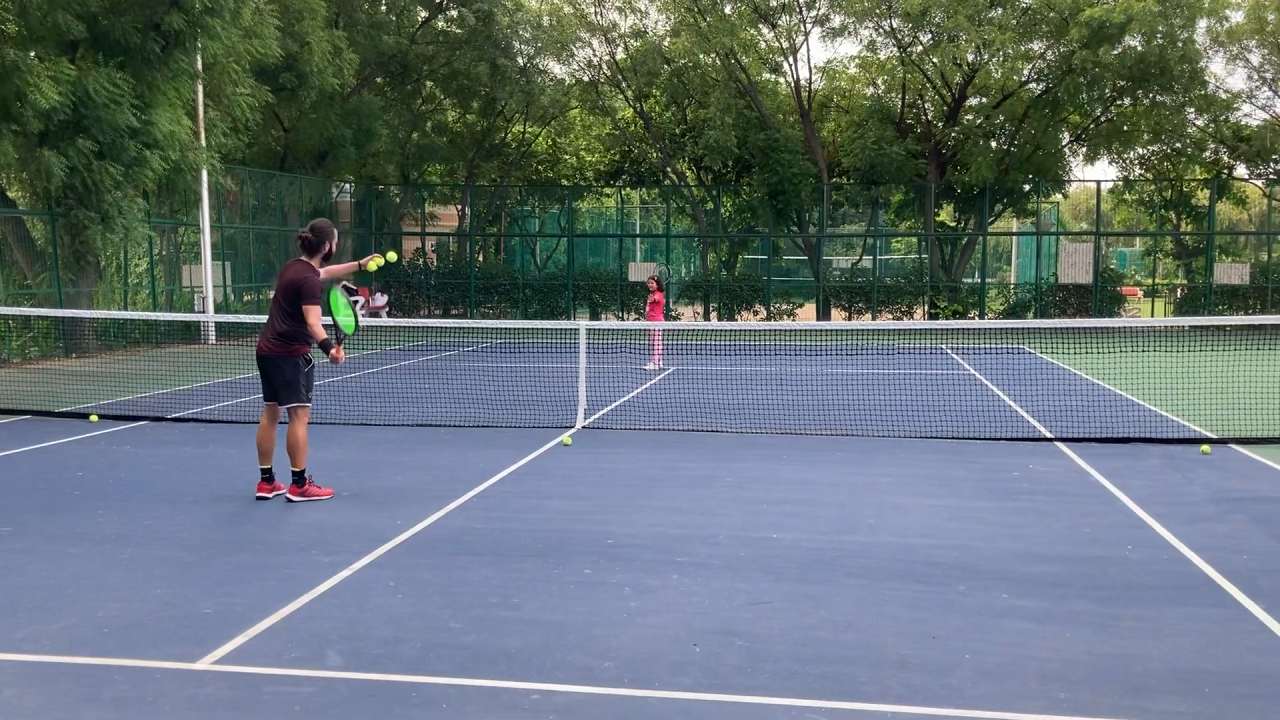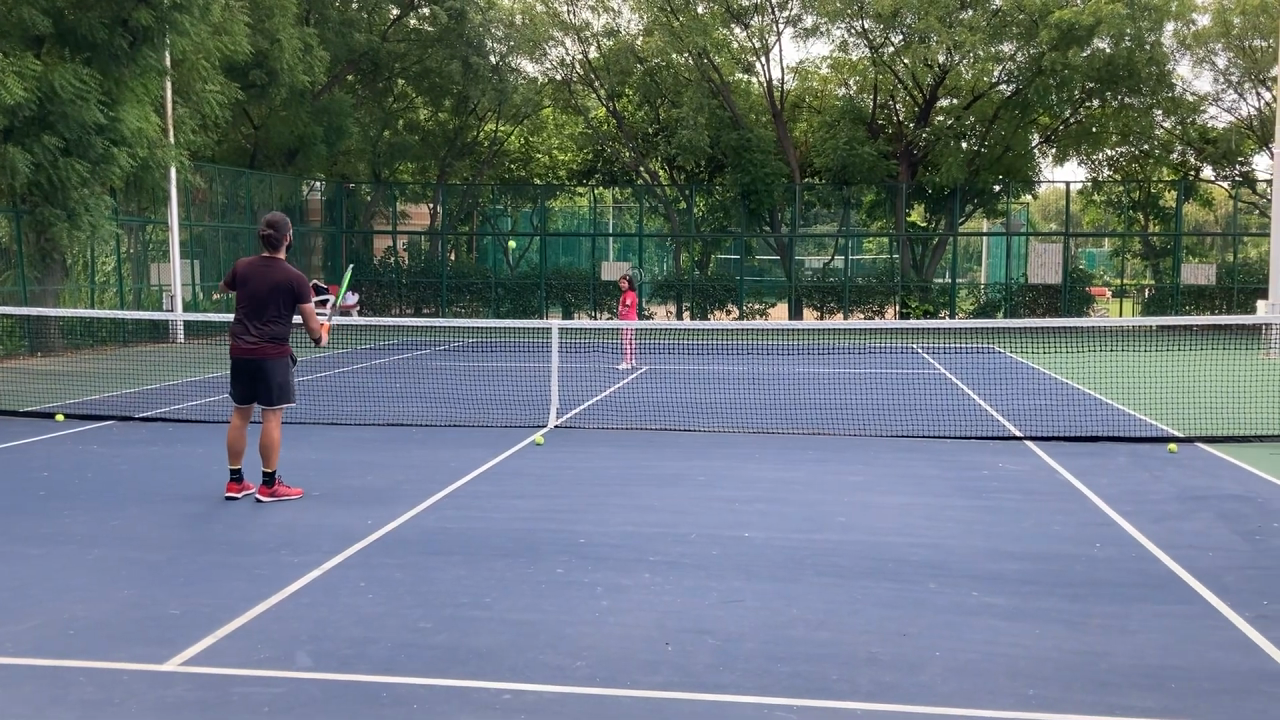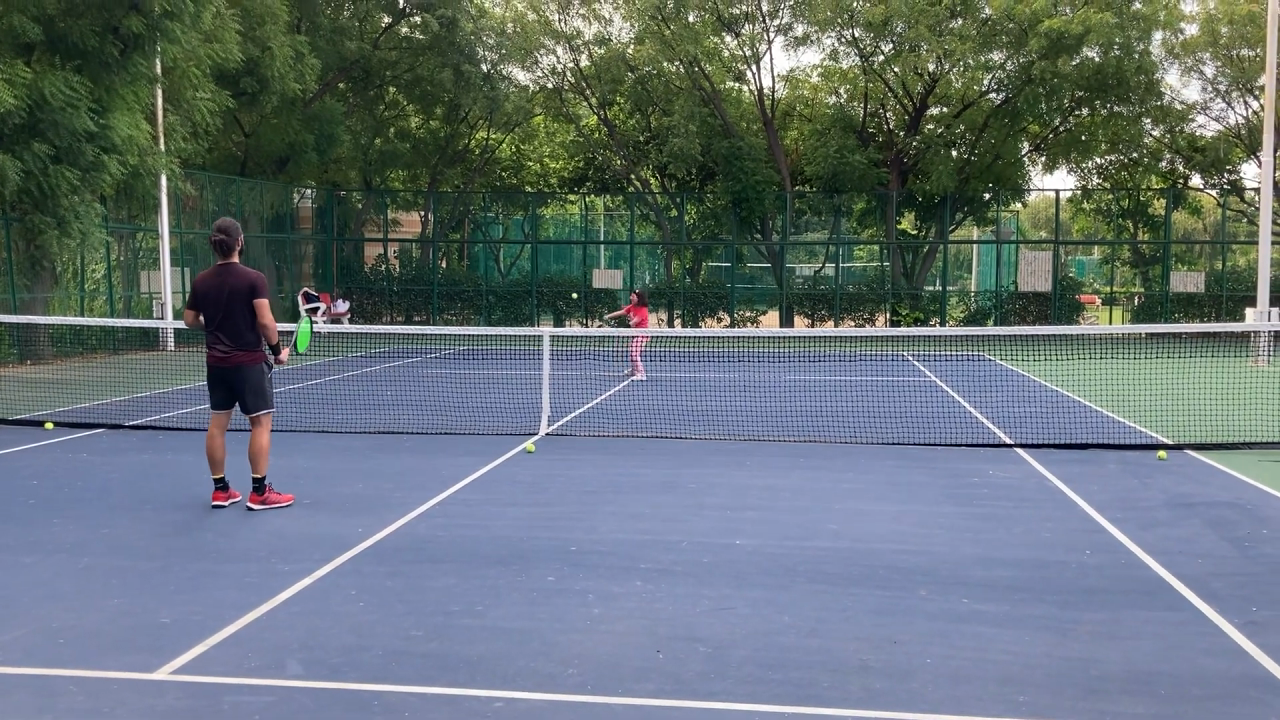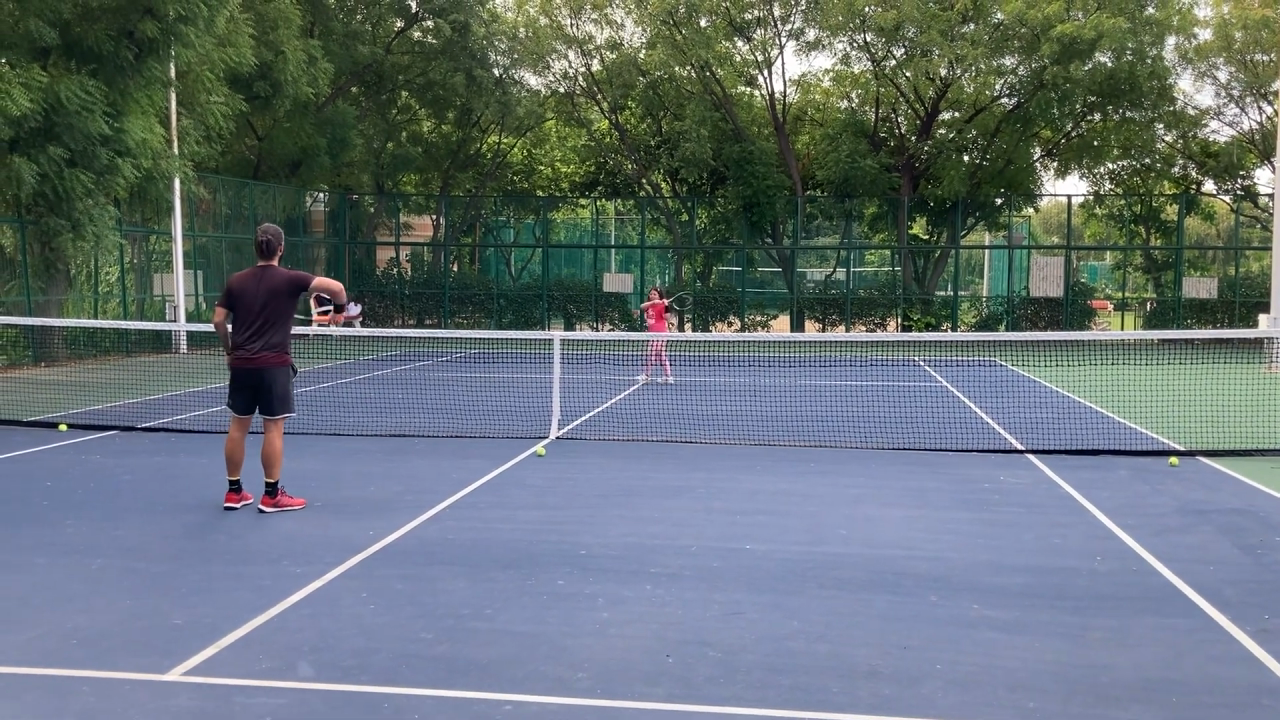
dt=1s
person 1, frame 1
left shoulder: (294, 266)
right shoulder: (309, 281)
left elbow: (324, 272)
right elbow: (312, 323)
left wrist: (360, 264)
right wrist: (331, 348)
left hip: (267, 349)
right hip: (290, 353)
left knee: (269, 414)
right knee: (299, 416)
left ankle: (266, 481)
right ankle: (299, 484)
person 1, frame 2
left shoulder: (242, 266)
right shoulder: (295, 278)
left elbow: (224, 288)
right elbow: (312, 323)
right wrist: (320, 338)
left hip: (240, 351)
right hip: (273, 355)
left knee: (240, 416)
right knee: (272, 418)
left ankle: (235, 481)
right ankle: (269, 485)
person 1, frame 3
left shoulder: (200, 281)
right shoulder: (253, 278)
left elbow: (190, 320)
right elbow: (265, 321)
right wrist: (277, 350)
left hip: (216, 362)
right hip: (249, 361)
left knee: (217, 424)
right knee: (260, 424)
left ankle: (221, 490)
right ankle: (260, 492)
person 1, frame 4
left shoulder: (236, 281)
right shoulder: (290, 279)
left elbow: (218, 321)
right elbow: (336, 287)
left wrist: (230, 351)
right wrist: (338, 311)
left hip: (241, 364)
right hip: (273, 364)
left knee: (237, 427)
right knee: (273, 428)
left ankle: (234, 491)
right ankle: (272, 495)
